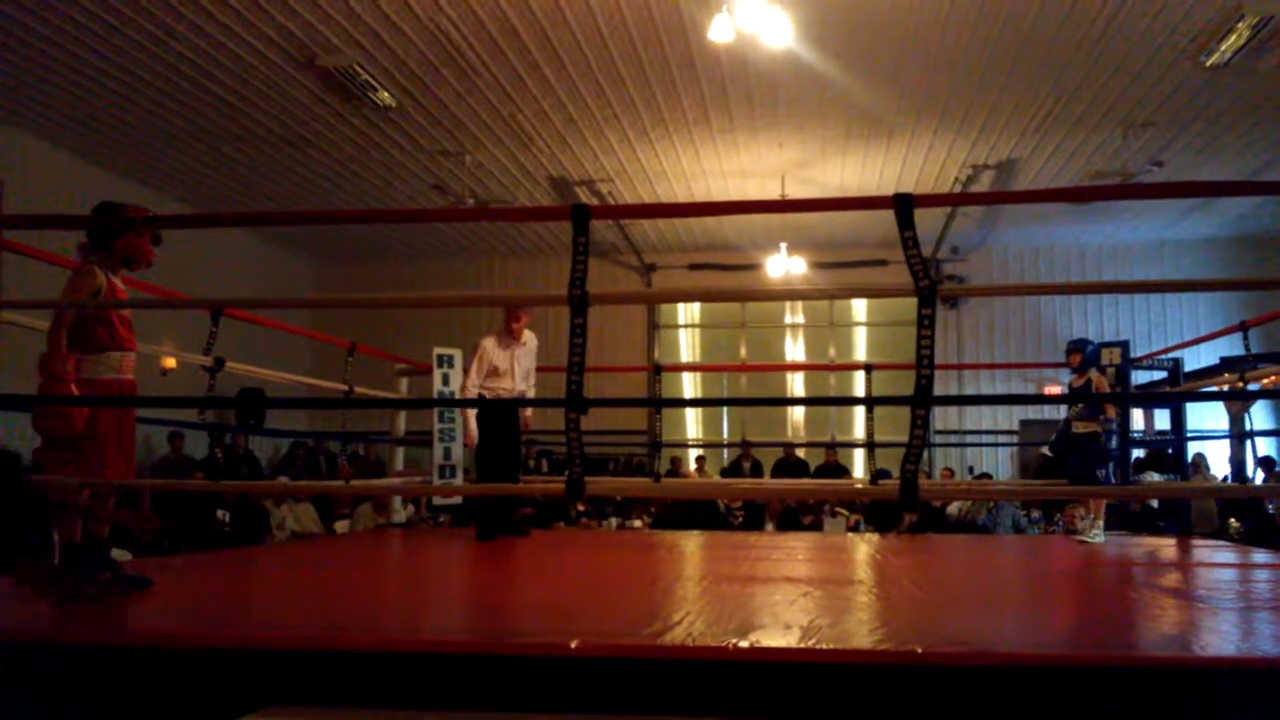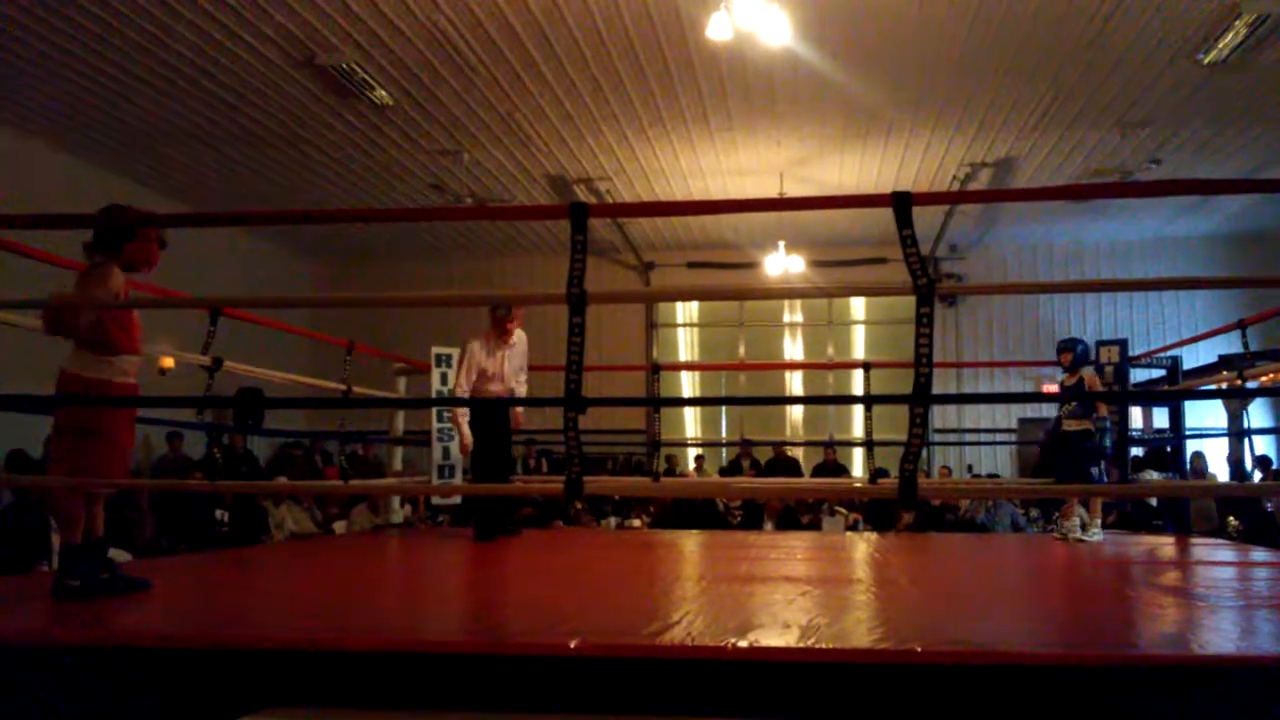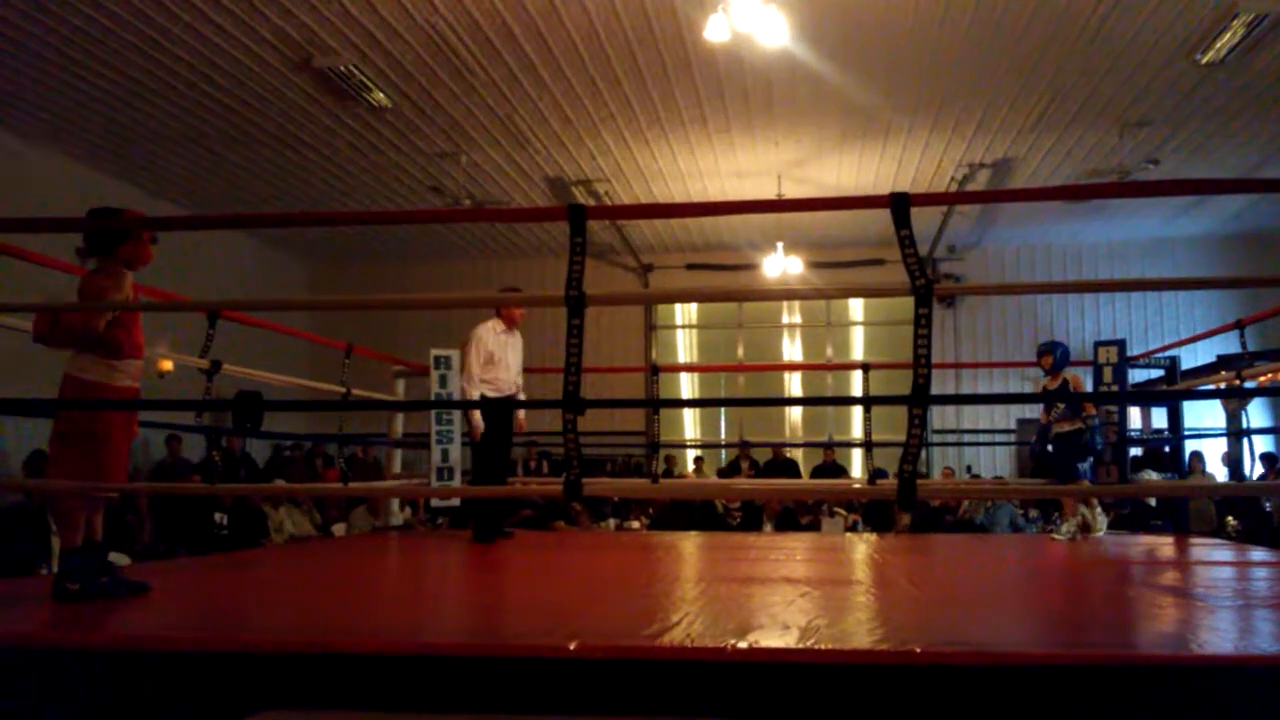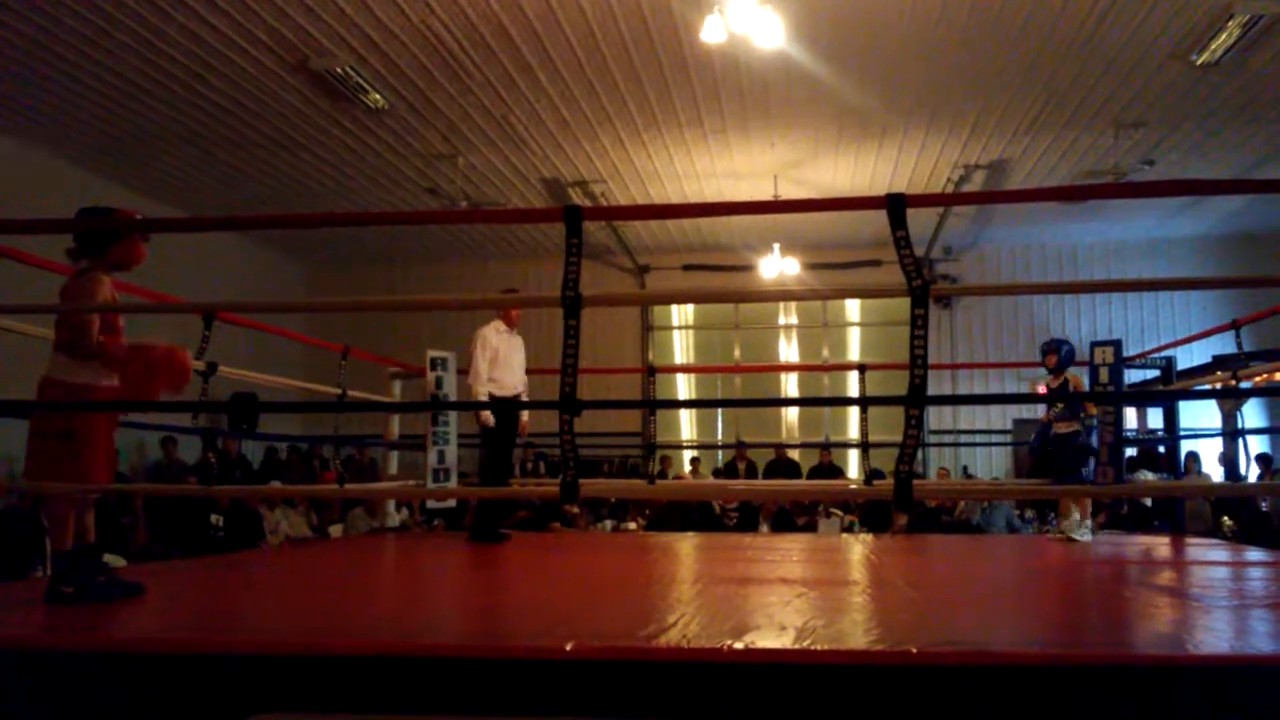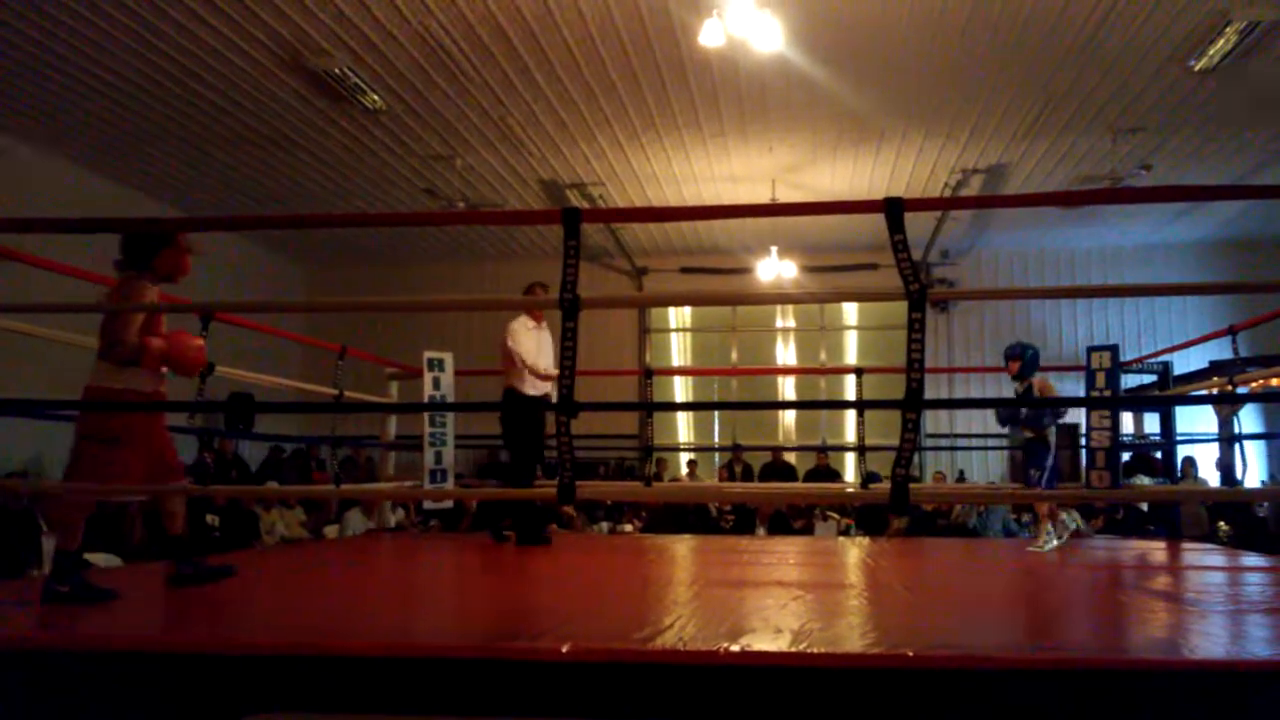
dt=0.7s
person 1, frame 1
left shoulder: (113, 279)
right shoulder: (92, 274)
right elbow: (60, 324)
right wrist: (59, 382)
left hip: (116, 389)
right hip: (89, 387)
left knee: (109, 478)
right knee: (80, 476)
left ankle: (98, 563)
right ankle: (72, 567)
person 1, frame 2
left shoulder: (112, 276)
right shoulder: (108, 274)
right elbow: (79, 323)
right wrist: (65, 316)
left hip: (109, 389)
right hip: (92, 387)
left knee: (97, 477)
right knee: (82, 476)
left ankle: (95, 564)
right ankle: (71, 570)
person 1, frame 3
left shoulder: (103, 278)
right shoulder: (118, 277)
left elbow: (91, 330)
right elbow: (91, 329)
right wrist: (61, 327)
left hip: (108, 393)
right hip: (97, 392)
left knee: (94, 481)
right knee: (83, 482)
left ankle: (96, 568)
right ankle: (71, 573)
person 1, frame 4
left shoulder: (96, 282)
right shoulder: (94, 282)
right elbow: (86, 343)
left wrist: (139, 363)
right wrist: (139, 360)
left hip: (89, 394)
right hip: (76, 394)
left knee: (84, 484)
right knee: (71, 484)
left ankle: (90, 569)
right ankle: (64, 578)
person 1, frame 5
left shoulder: (140, 290)
right shoulder: (140, 290)
left elbow: (128, 343)
right elbow: (121, 346)
left wrist: (167, 351)
right wrist: (164, 349)
left hip: (137, 402)
right hip: (118, 399)
left knee: (170, 478)
right knee: (90, 486)
left ankle: (184, 561)
right ankle: (62, 578)
person 2, frame 1
left shoulder: (531, 341)
right shoulder: (489, 344)
right elbow: (471, 384)
left wrist: (527, 409)
right wrist: (470, 425)
left hip: (511, 407)
right hip: (487, 407)
left knee: (512, 464)
right knee: (488, 466)
left ankle: (506, 519)
right ankle: (486, 523)
person 2, frame 2
left shoulder: (521, 339)
right shoulder: (477, 347)
right elbow: (461, 390)
left wrist: (518, 405)
right wrist: (464, 432)
left hip: (502, 406)
right hip: (478, 408)
left knee: (504, 464)
right knee: (483, 466)
left ankle: (502, 520)
right ankle: (484, 525)
person 2, frame 3
left shoulder: (516, 337)
right shoulder: (482, 333)
right elbow: (470, 377)
left wrist: (520, 412)
right wrist: (475, 417)
left hip: (506, 405)
right hip: (486, 405)
left knee: (501, 466)
right knee: (485, 467)
left ankle: (495, 523)
right ankle: (483, 527)
person 2, frame 4
left shoulder: (518, 340)
right shoulder: (486, 334)
right elbow: (478, 376)
left wrist: (524, 413)
right wrist: (484, 412)
left hip: (511, 405)
right hip: (492, 406)
left knee: (502, 465)
right knee: (495, 465)
left ankle: (485, 526)
right ankle: (487, 526)
person 2, frame 5
left shoulder: (545, 332)
right shoulder: (516, 329)
right elbow: (528, 363)
left wrist: (554, 403)
right wrist: (555, 374)
left hip: (537, 402)
right hip: (519, 402)
left knee: (527, 463)
right knee: (524, 465)
left ankle: (501, 520)
right ankle: (529, 528)
person 3, frame 1
left shoulder: (1098, 380)
right shoulder: (1072, 383)
left elbow: (1109, 409)
left wrist: (1107, 435)
right wrist: (1060, 437)
left hip: (1094, 436)
right hip: (1076, 436)
left knee: (1098, 480)
right knee: (1079, 479)
left ankle: (1098, 527)
right ankle: (1090, 521)
person 3, frame 2
left shoulder: (1089, 379)
right shoulder: (1063, 382)
left elbow: (1102, 409)
left wrist: (1101, 434)
right wrist: (1052, 435)
left hip: (1085, 434)
right hip: (1066, 435)
left knee: (1091, 479)
right knee: (1067, 479)
left ankle: (1095, 526)
right ankle: (1071, 523)
person 3, frame 3
left shoulder: (1072, 380)
right shoulder: (1045, 387)
left elbow: (1088, 407)
right elbow: (1045, 416)
left wrist: (1092, 433)
right wrist: (1039, 440)
left hip: (1076, 433)
right hip: (1058, 437)
left knee: (1079, 476)
right knee: (1064, 480)
right ankle: (1071, 523)
person 3, frame 4
left shoulder: (1074, 380)
right shoulder: (1049, 384)
left elbow: (1090, 409)
left wrist: (1087, 435)
right wrist: (1040, 437)
left hip: (1077, 435)
right hip: (1058, 437)
left knee: (1080, 480)
right knee: (1061, 480)
left ankle: (1085, 526)
right ankle: (1071, 520)
person 3, frame 5
left shoulder: (1040, 383)
right shoulder: (1018, 388)
left elbow: (1060, 409)
left wrist: (1042, 418)
right wrist: (1008, 416)
left hip: (1042, 439)
right hip: (1029, 440)
left knee: (1036, 486)
right knee: (1042, 487)
left ankle: (1047, 534)
right ankle: (1058, 526)
